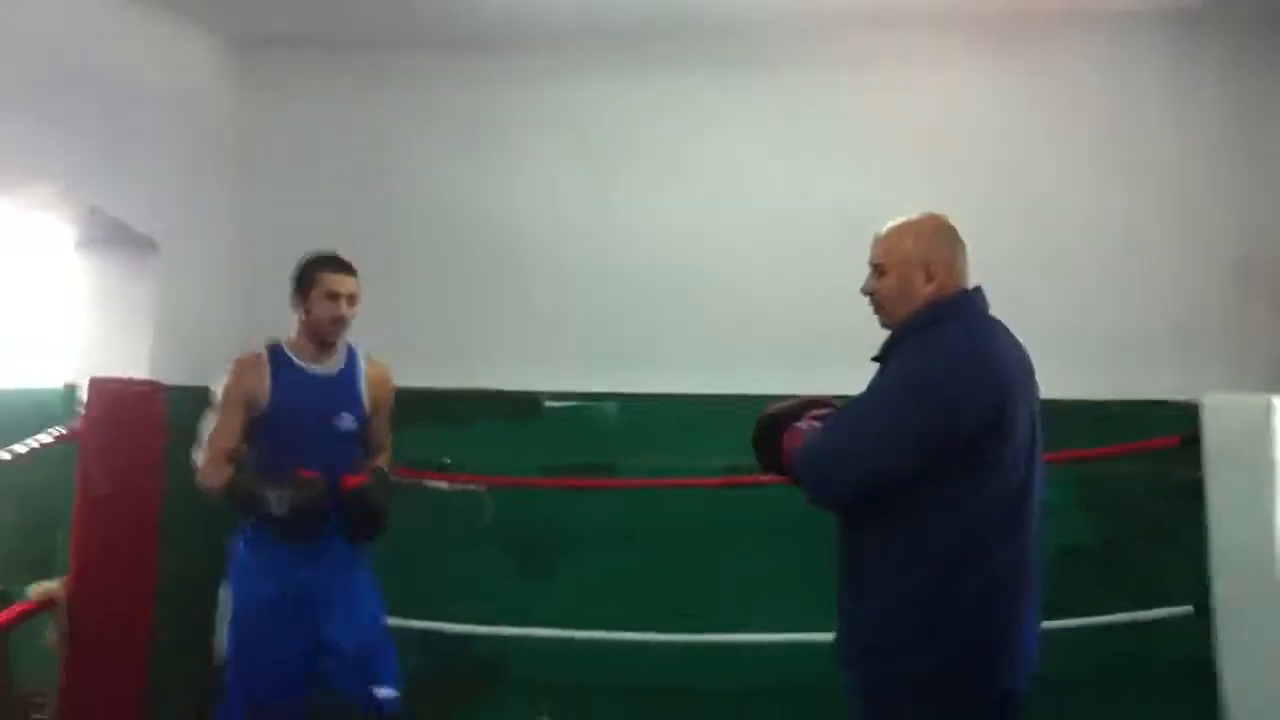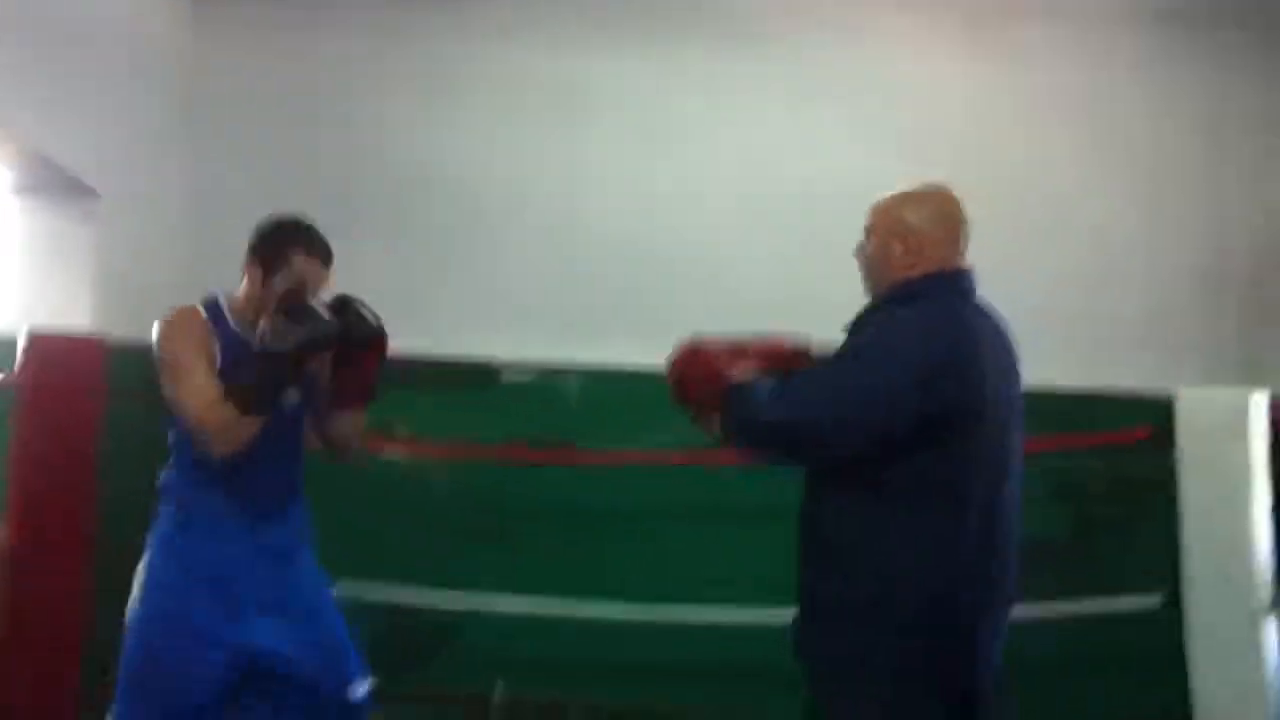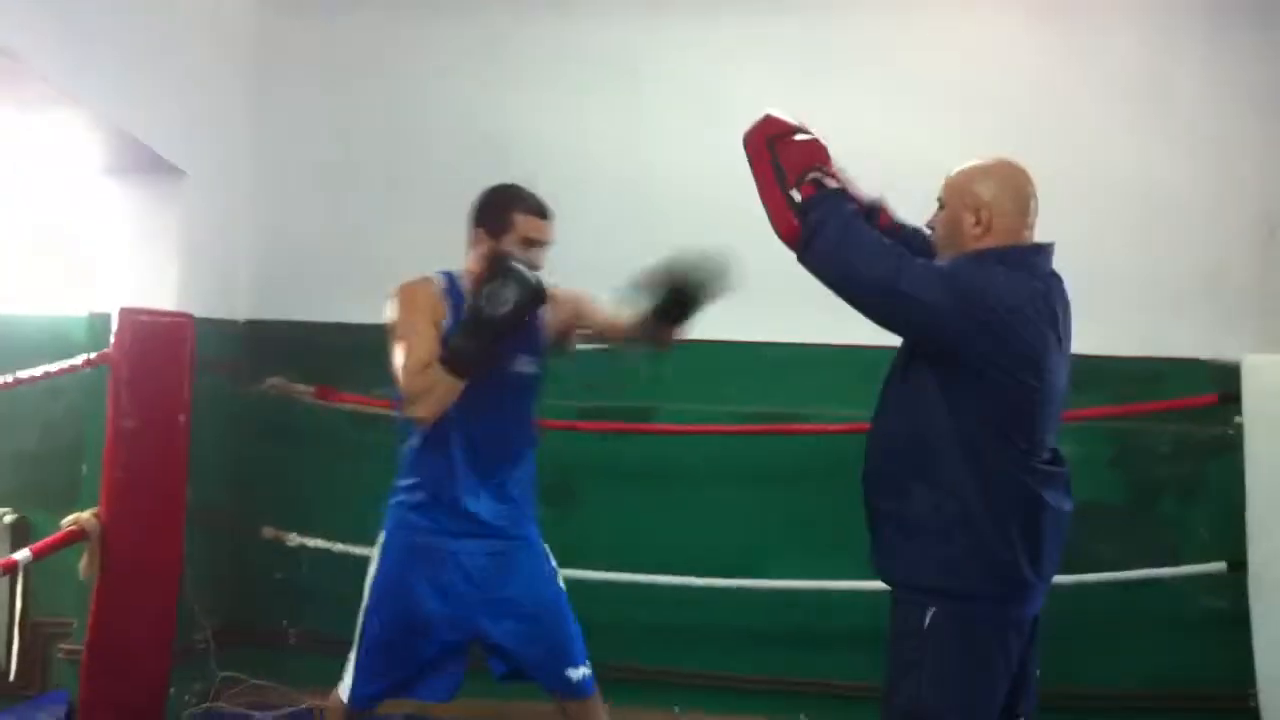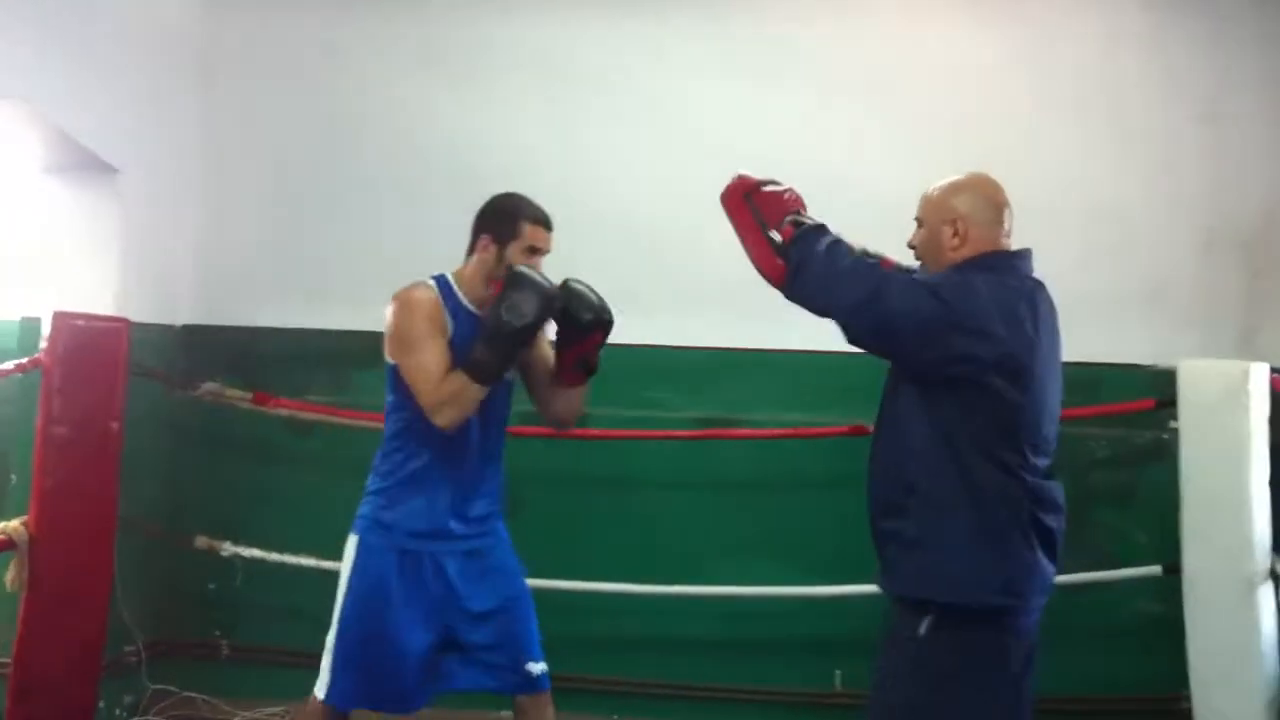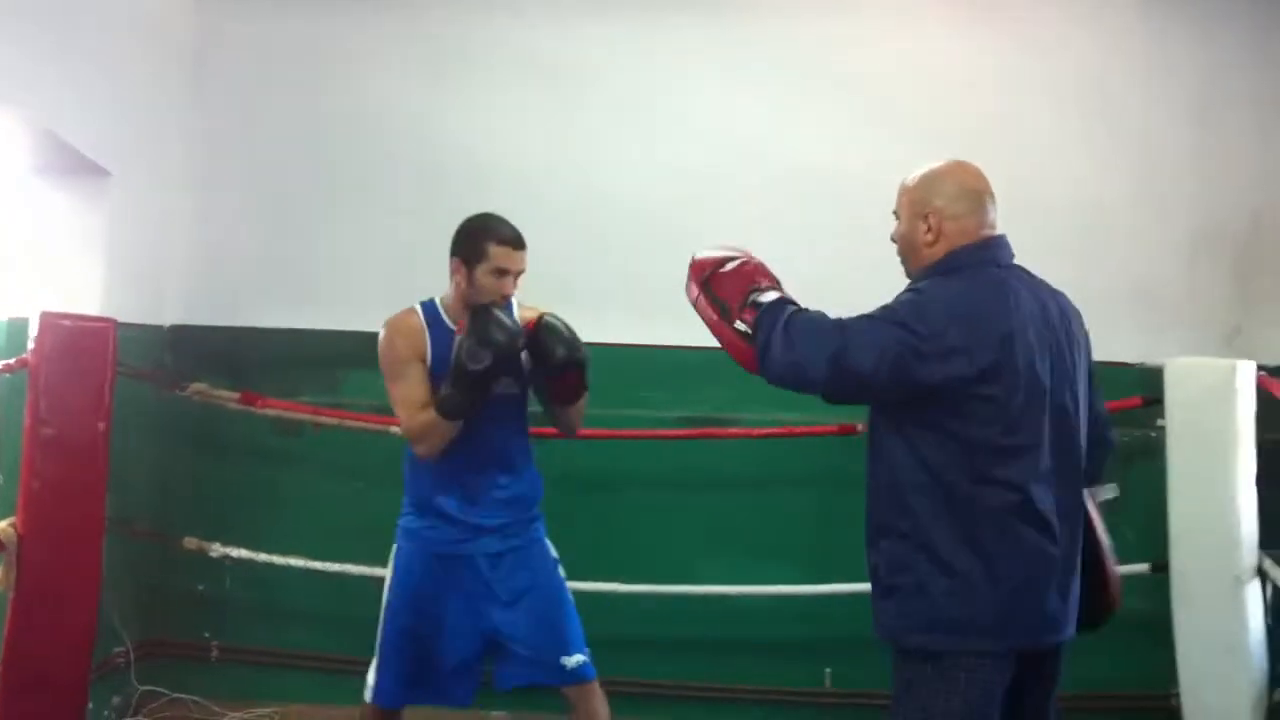
dt=1s
person 1, frame 1
left shoulder: (939, 359)
right shoulder: (989, 347)
left elbow: (839, 472)
left wrist: (801, 445)
right wrist: (835, 430)
left hip: (925, 631)
right hip: (981, 618)
person 1, frame 2
left shoulder: (917, 336)
right shoulder: (979, 330)
left elbow: (798, 427)
left wrist: (739, 392)
right wrist: (776, 385)
left hip: (889, 613)
right hip: (955, 595)
person 1, frame 3
left shoulder: (984, 299)
right shoulder: (1023, 289)
left elbow: (870, 273)
right elbow: (912, 263)
left wrist: (812, 188)
right wrist: (843, 203)
left hip: (961, 562)
right hip: (999, 552)
person 1, frame 4
left shoulder: (969, 307)
right shoulder: (1018, 299)
left elbow: (860, 298)
right elbow: (900, 299)
left wrist: (793, 230)
right wrist: (829, 244)
left hip: (958, 576)
right hip: (1003, 569)
person 1, frame 5
left shoulder: (944, 311)
right shoulder: (1053, 308)
left elbow: (835, 358)
right elbow: (1090, 444)
left wrist: (755, 303)
left hip: (959, 599)
right hip: (1040, 589)
person 2, frame 1
left shoulder: (372, 381)
right shoulder: (253, 375)
right elbow: (209, 467)
left wrist: (373, 488)
right wrist: (262, 494)
left hip: (341, 562)
right hip: (265, 563)
person 2, frame 2
left shoulder: (311, 334)
right shoulder: (188, 330)
left elbow: (343, 442)
right elbow: (217, 437)
left wrist: (355, 371)
right wrist: (274, 365)
left hip: (280, 557)
right hip: (191, 557)
person 2, frame 3
left shoulder: (546, 307)
right shoulder: (421, 299)
left elbow: (638, 329)
right elbow: (420, 405)
left wrist: (669, 310)
right wrist: (481, 333)
left hip: (507, 533)
right hip: (425, 530)
person 2, frame 4
left shoulder: (519, 315)
right shoulder: (417, 305)
left elbow: (562, 413)
right elbow: (442, 409)
left wrist: (580, 346)
right wrist: (502, 341)
left hip: (477, 534)
right hip: (395, 533)
person 2, frame 5
left shoulder: (528, 327)
right shoulder: (406, 331)
left elbow: (569, 424)
right elbow: (423, 440)
left wrist: (568, 375)
right wrist: (470, 378)
left hip: (516, 535)
right hip: (435, 537)
left knee: (579, 676)
